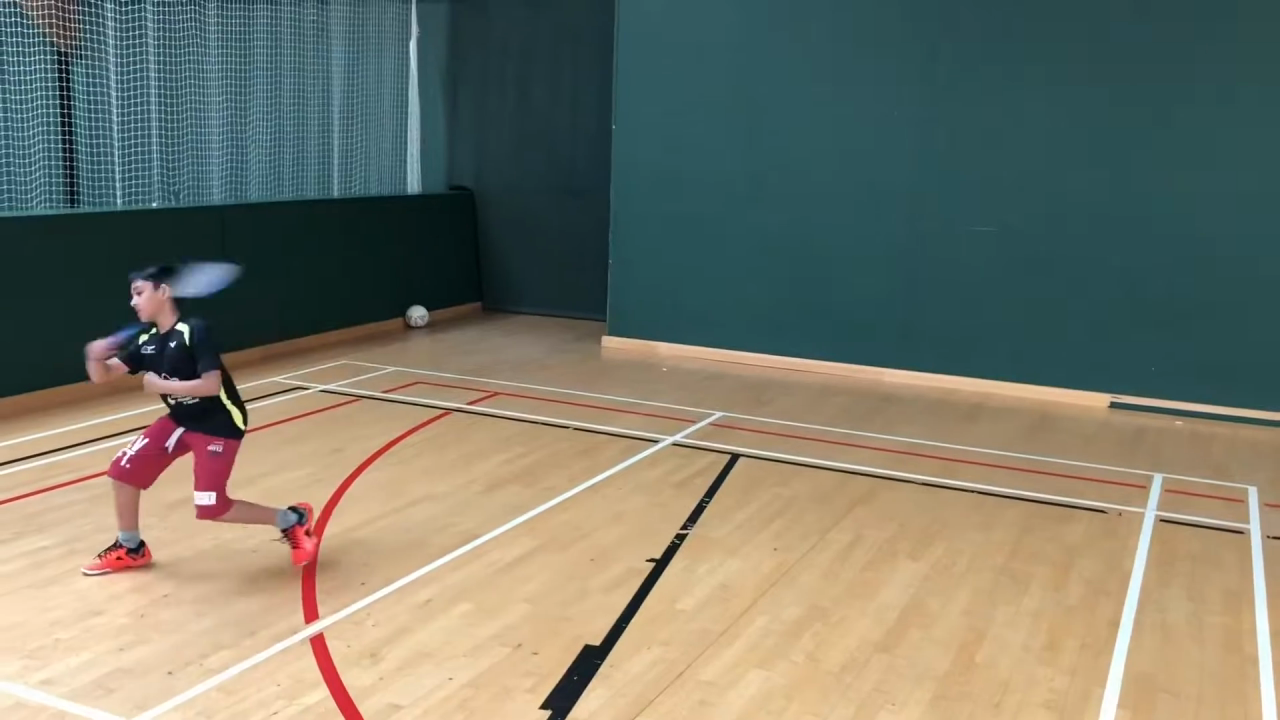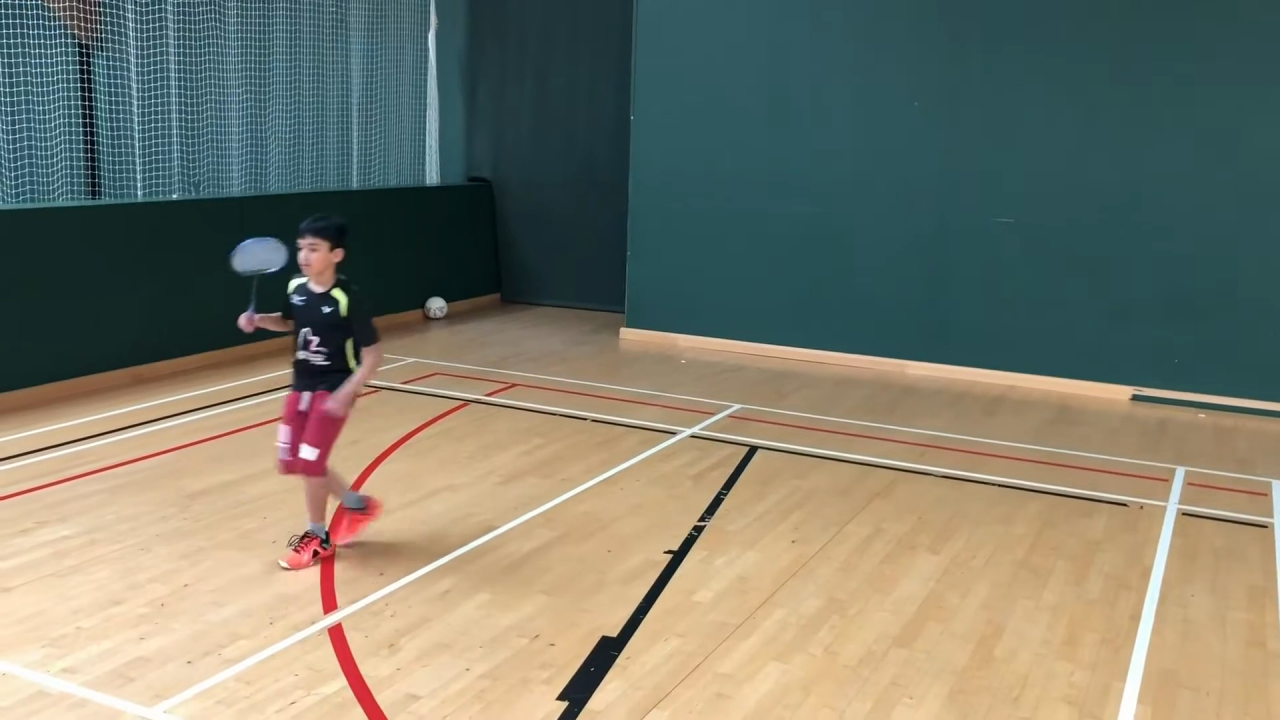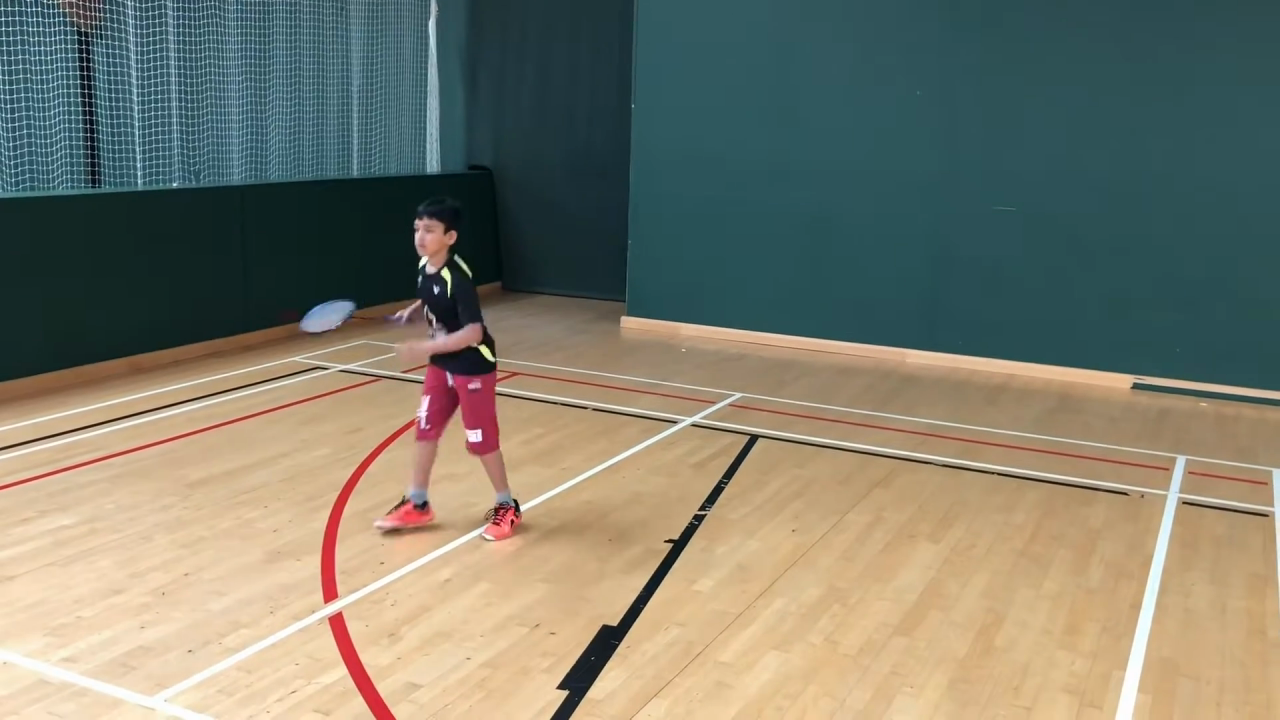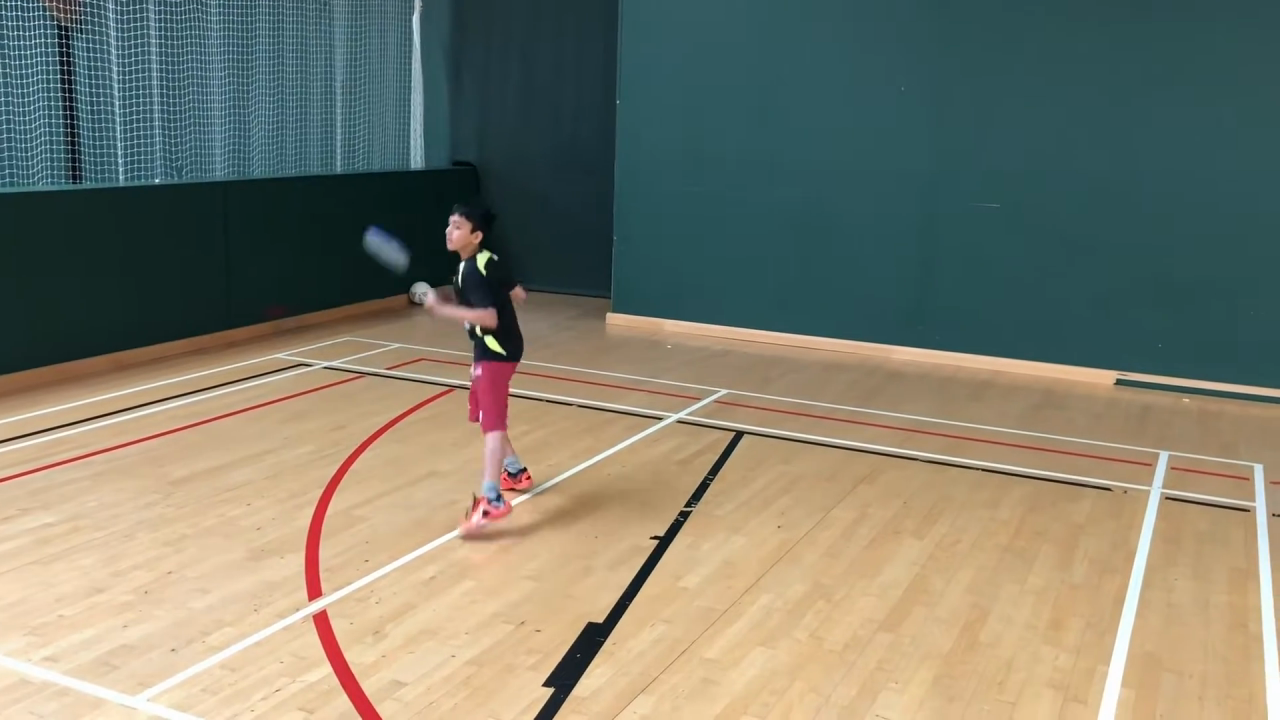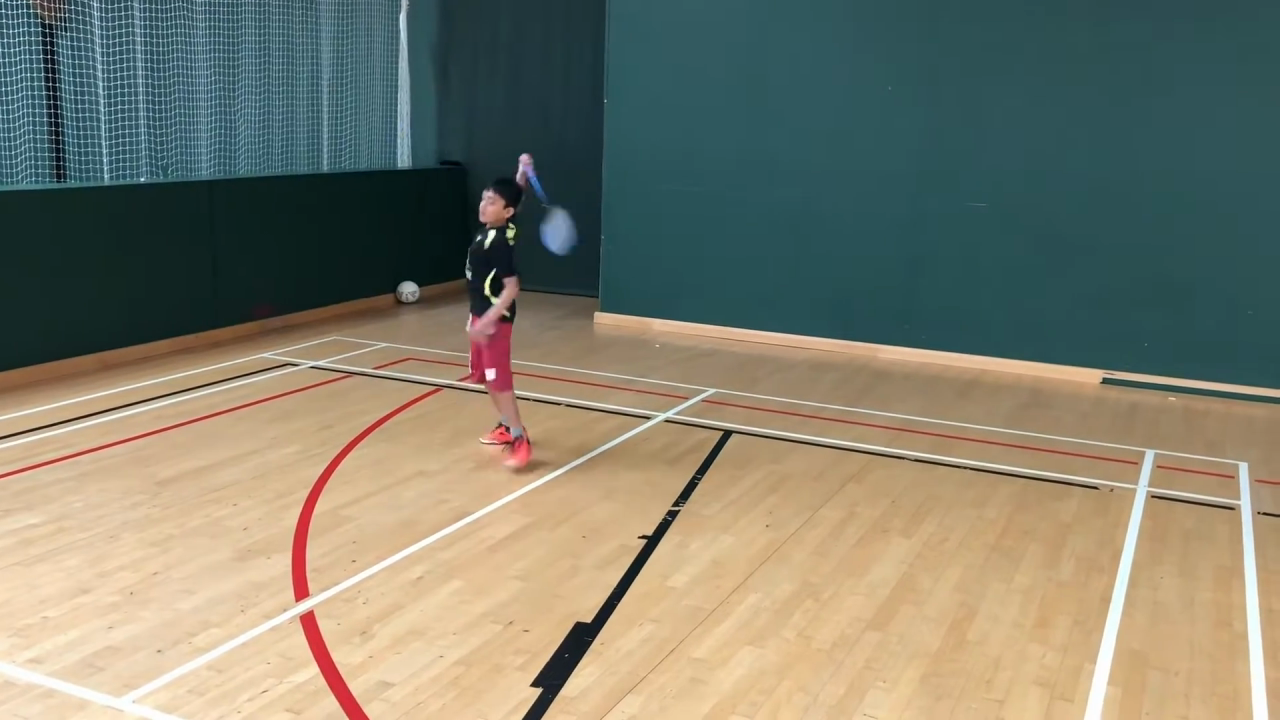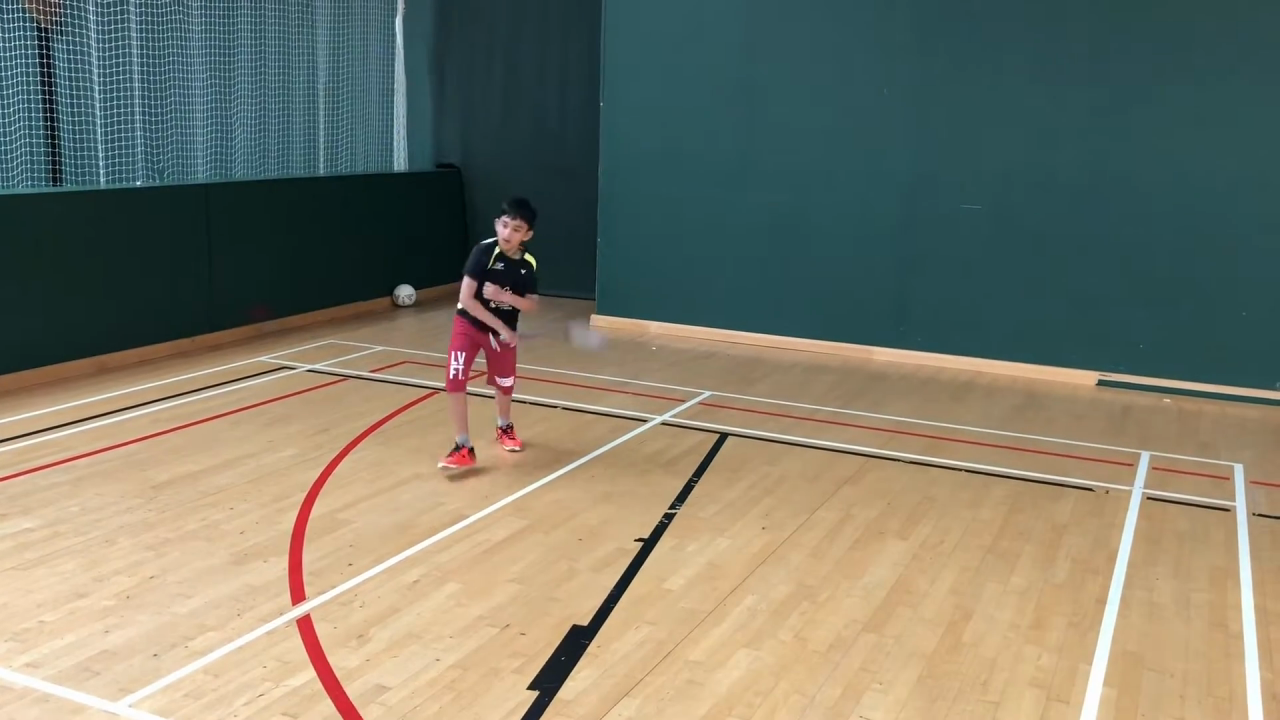
dt=0.5s
person 1, frame 1
left shoulder: (193, 334)
right shoulder: (144, 342)
left elbow: (212, 386)
right elbow: (100, 376)
left wrist: (162, 385)
right wrist: (95, 355)
left hip: (220, 426)
right hip: (181, 421)
left knee: (210, 507)
right knee: (123, 470)
left ankle: (293, 520)
right ankle: (130, 547)
person 1, frame 2
left shoulder: (349, 300)
right shoulder: (296, 288)
left elbow: (372, 355)
right elbow: (288, 322)
left wrist: (349, 390)
right wrist: (259, 320)
left hip: (334, 389)
right hip: (303, 385)
left knee: (310, 461)
right knee: (291, 460)
left ankle: (317, 536)
right ankle: (356, 505)
person 1, frame 3
left shoulder: (458, 279)
right shoulder: (427, 269)
left elbow: (473, 334)
left wrist: (424, 347)
right wrist: (415, 308)
left hip: (475, 365)
right hip: (441, 364)
left knee: (480, 438)
right knee: (427, 429)
left ankle: (506, 506)
right ankle: (416, 504)
person 1, frame 4
left shoulder: (471, 272)
right shoulder: (490, 261)
left elbow: (489, 318)
right elbow: (519, 294)
left wrist: (444, 309)
left hip: (495, 353)
right hip: (503, 347)
left knee: (492, 422)
right knee: (483, 408)
left ankle: (491, 499)
right ankle: (515, 471)
person 1, frame 5
left shoulder: (500, 241)
right shoulder: (490, 225)
left elbow: (512, 288)
right elbow: (511, 192)
left wrist: (488, 320)
right wrist: (521, 173)
left hip: (496, 316)
right hip: (480, 313)
left knee: (497, 379)
right knee: (485, 374)
left ankle: (519, 440)
right ankle: (508, 424)
person 1, frame 6
left shoulder: (528, 264)
right shoulder: (484, 252)
left elbow: (532, 304)
right elbow: (466, 298)
left wrist: (504, 296)
right wrist: (498, 325)
left hip: (505, 329)
right hip: (469, 322)
left knee: (505, 383)
right knee: (455, 380)
left ankle: (504, 426)
right ankle: (463, 447)
